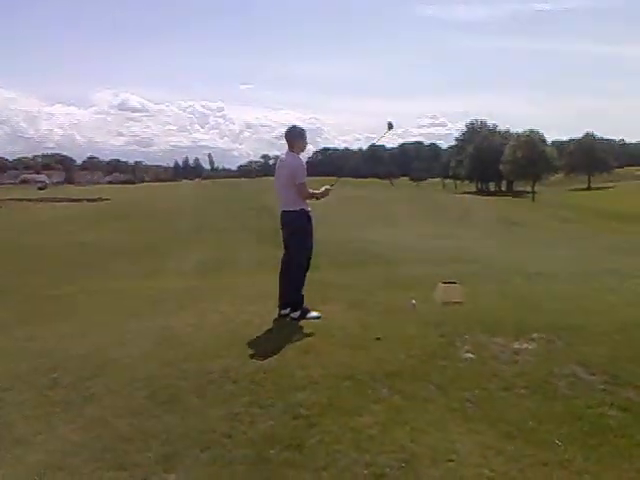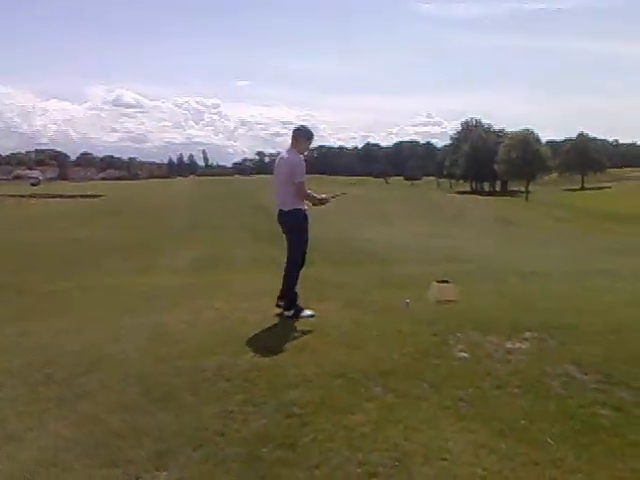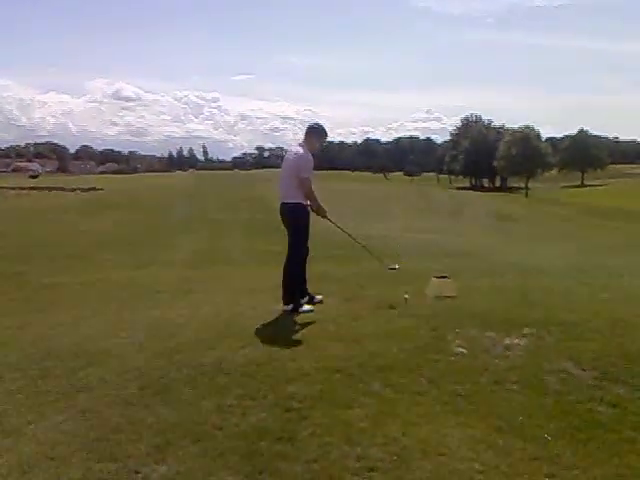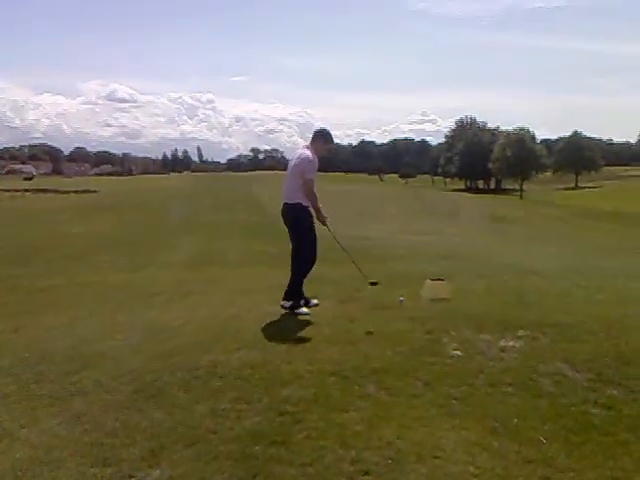
dt=0.3s
person 1, frame 1
left shoulder: (282, 161)
right shoulder: (297, 163)
right elbow: (303, 193)
left wrist: (314, 194)
right wrist: (320, 193)
left hip: (287, 215)
right hip: (299, 216)
left knee: (289, 260)
right knee: (301, 262)
left ankle: (285, 305)
right ankle: (296, 308)
person 1, frame 2
left shoulder: (282, 158)
right shoulder: (297, 161)
right elbow: (301, 193)
left wrist: (312, 198)
right wrist: (318, 199)
left hip: (285, 212)
right hip: (295, 214)
left knee: (294, 257)
right knee: (296, 259)
left ankle: (284, 298)
right ankle: (291, 307)
person 1, frame 3
left shoulder: (293, 152)
right shoulder: (305, 157)
right elbow: (306, 189)
left wrist: (311, 204)
right wrist: (318, 208)
left hip: (288, 206)
right hip: (296, 209)
left knee: (300, 252)
right knee: (296, 254)
left ankle: (301, 294)
right ankle: (290, 301)
person 1, frame 4
left shoulder: (300, 154)
right shoulder: (310, 159)
right elbow: (309, 191)
left wrist: (314, 211)
right wrist: (319, 213)
left hip: (289, 208)
right hip: (298, 210)
left knee: (299, 253)
right knee: (308, 255)
left ankle: (297, 296)
right ankle: (290, 297)
